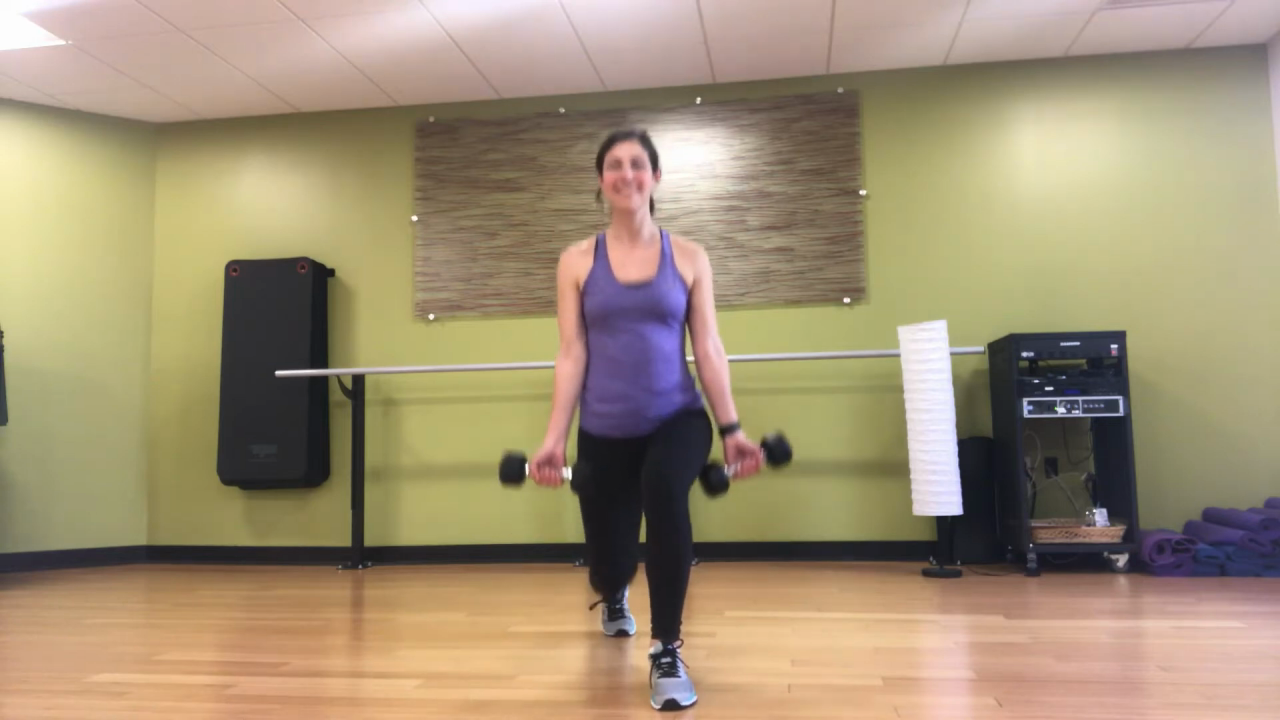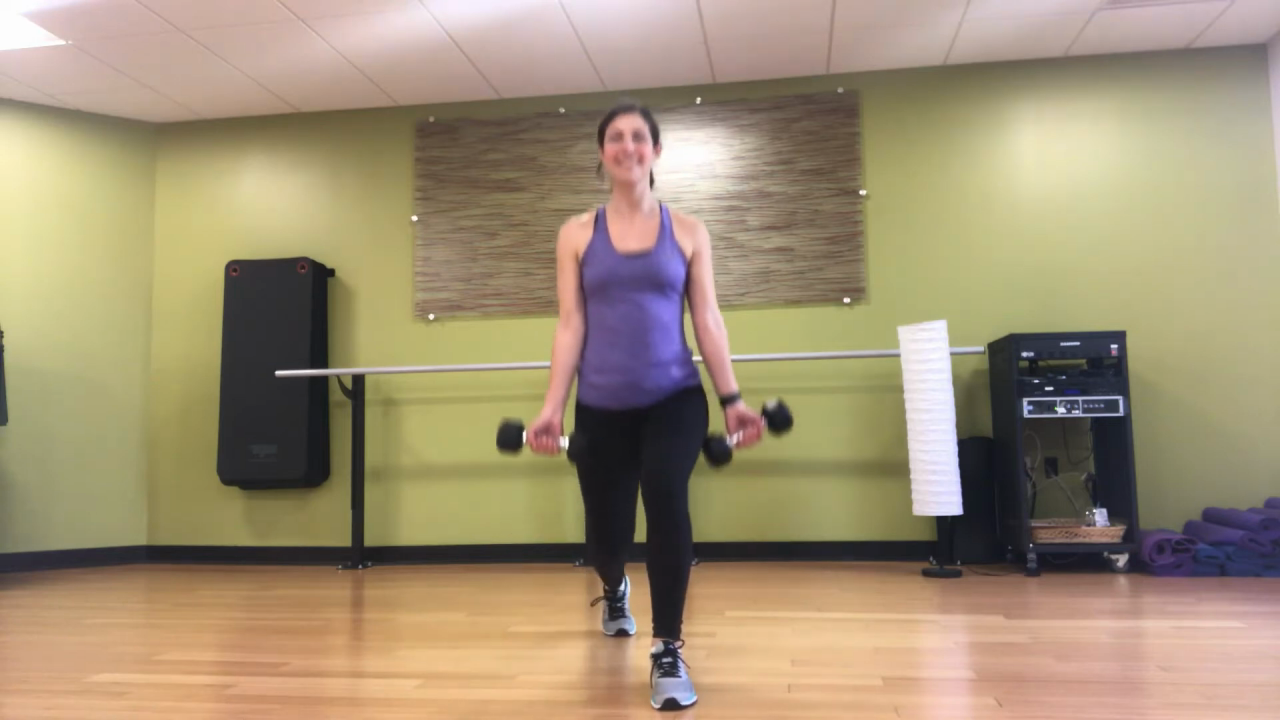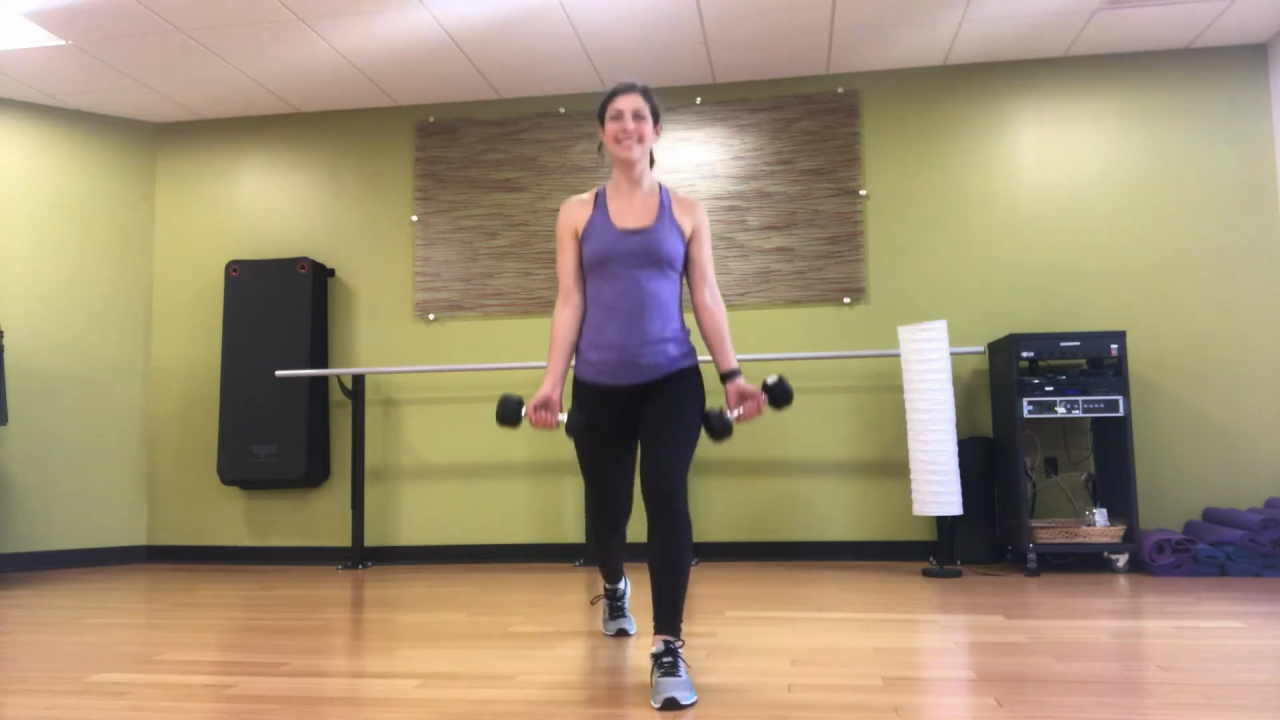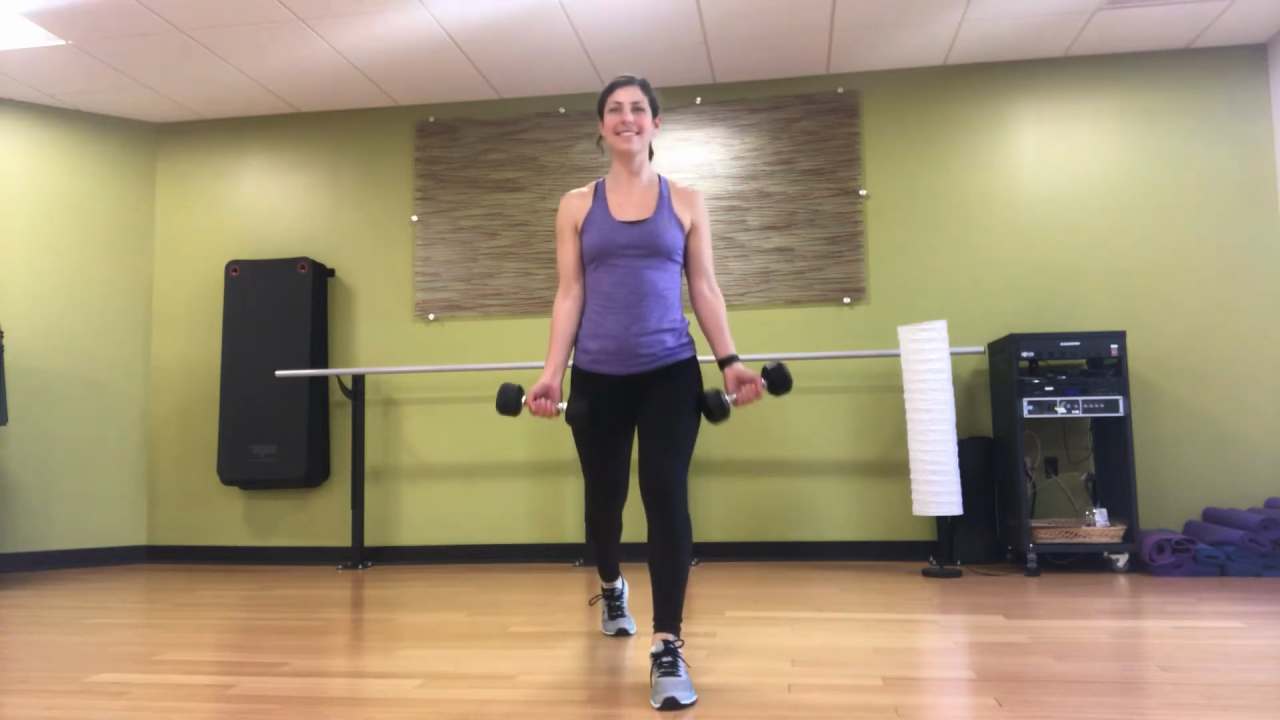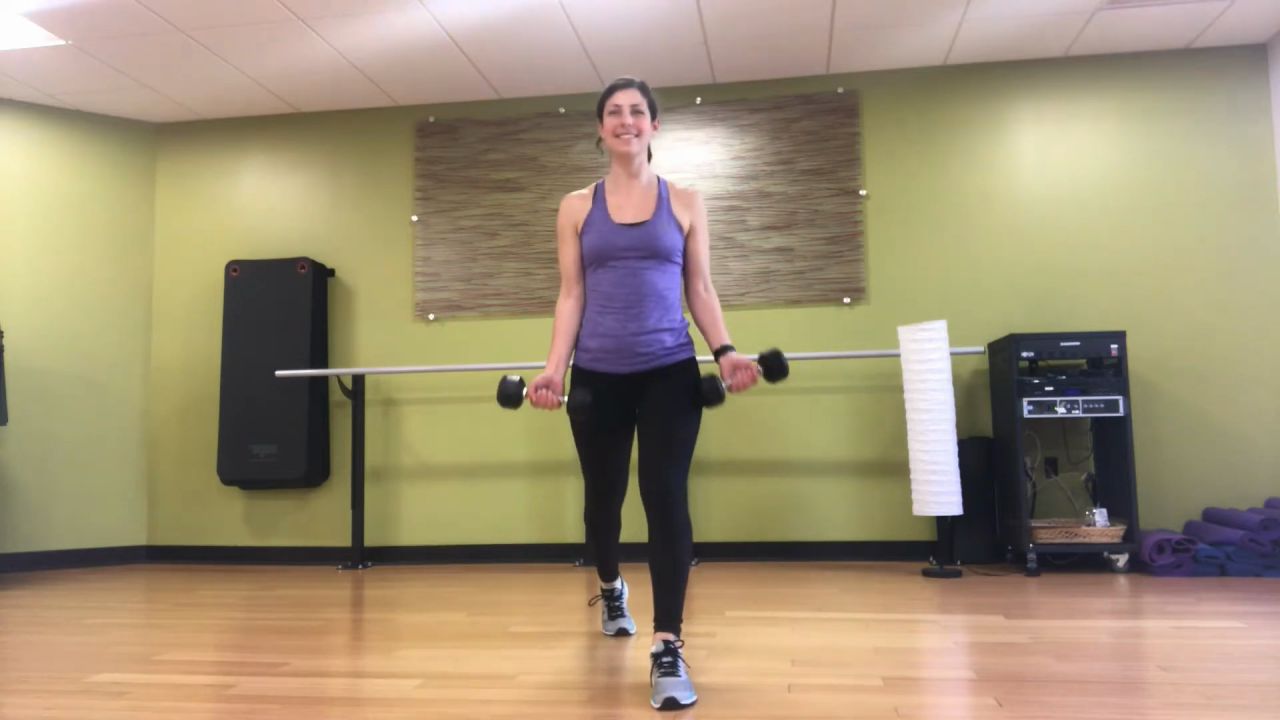
dt=0.1s
person 1, frame 1
left shoulder: (688, 256)
right shoulder: (578, 260)
left elbow: (707, 347)
right elbow: (571, 354)
left wrist: (730, 428)
right wrist: (555, 436)
left hip: (675, 418)
right hip: (604, 430)
left knee: (665, 499)
right knee: (610, 559)
left ankle: (666, 651)
right ankle: (615, 599)
person 1, frame 2
left shoulder: (688, 230)
right shoulder: (577, 233)
left elbow: (707, 319)
right elbow: (570, 327)
left wrist: (731, 398)
right wrist: (552, 407)
left hip: (673, 397)
right hip: (602, 405)
left knee: (665, 493)
right knee: (607, 533)
left ankle: (667, 650)
right ankle: (615, 590)
person 1, frame 3
left shoulder: (686, 209)
right shoulder: (577, 212)
left elbow: (705, 296)
right elbow: (569, 303)
left wrist: (731, 373)
right wrist: (552, 381)
left hip: (671, 379)
right hip: (599, 385)
left knee: (665, 493)
right knee: (606, 503)
left ankle: (668, 648)
right ankle: (614, 588)
person 1, frame 4
left shoulder: (686, 201)
right shoulder: (577, 205)
left elbow: (703, 288)
right elbow: (569, 295)
left wrist: (729, 359)
right wrist: (552, 371)
left hip: (670, 371)
right hip: (598, 376)
left knee: (665, 492)
right knee: (603, 495)
left ankle: (667, 646)
right ankle: (612, 587)
person 1, frame 5
left shoulder: (685, 201)
right shoulder: (578, 206)
left elbow: (700, 288)
right elbow: (570, 293)
left wrist: (724, 349)
right wrist: (554, 364)
left hip: (669, 371)
right hip: (599, 374)
left knee: (665, 495)
right knee: (603, 493)
left ankle: (667, 649)
right ankle: (611, 588)
